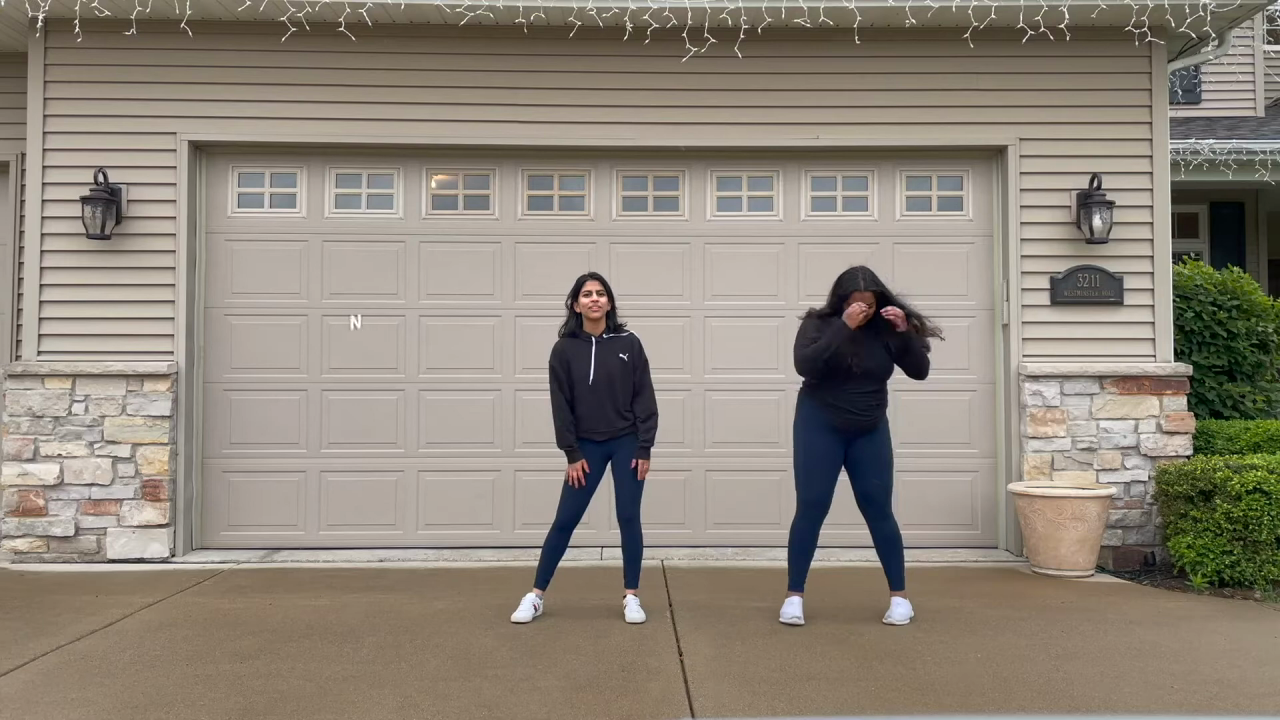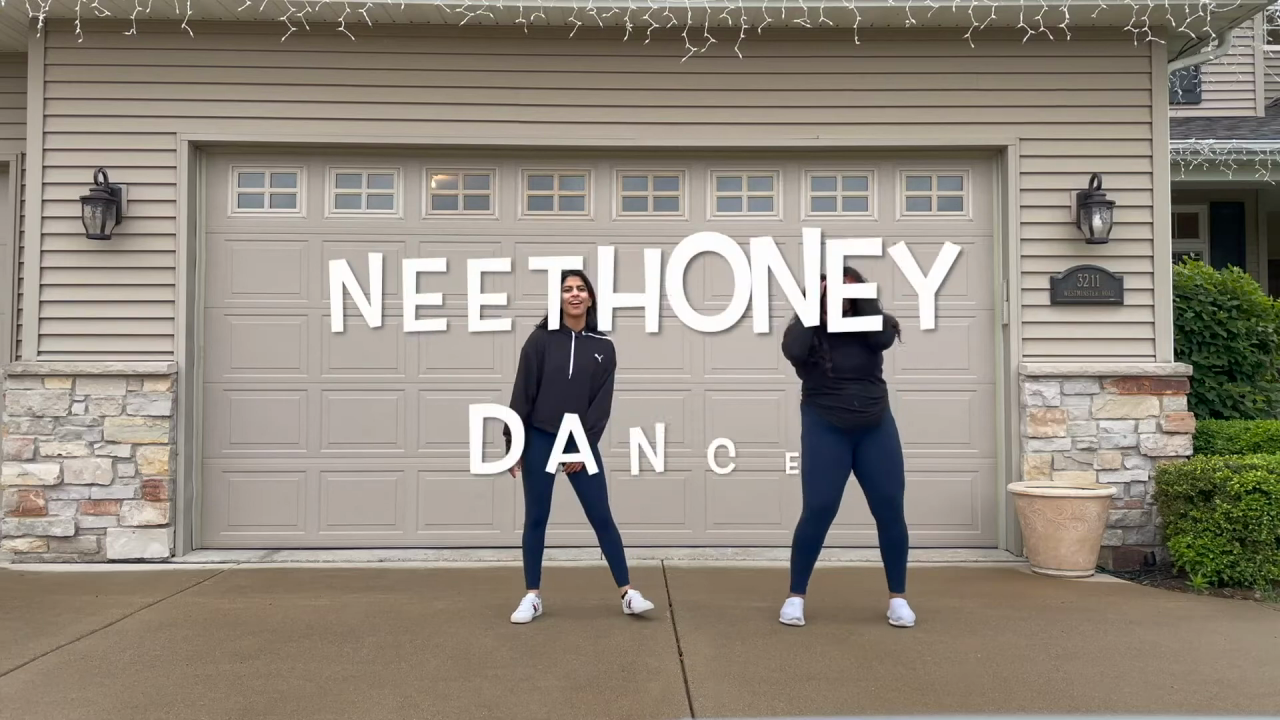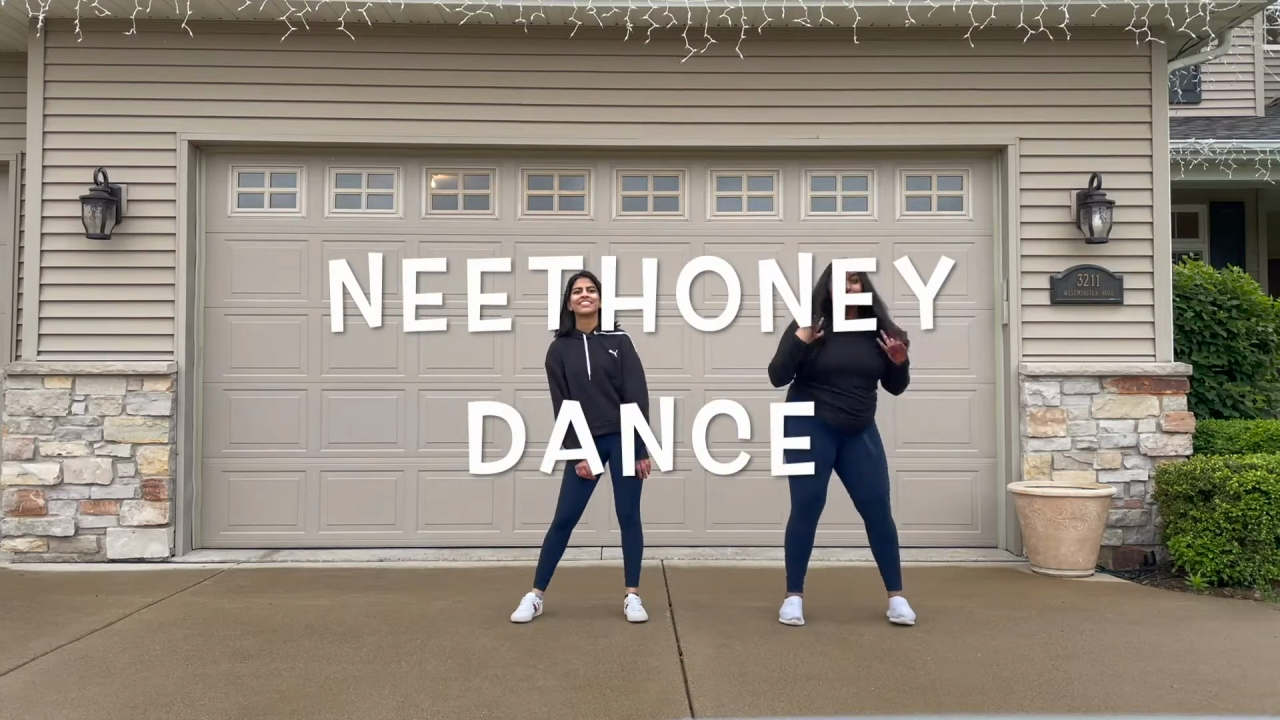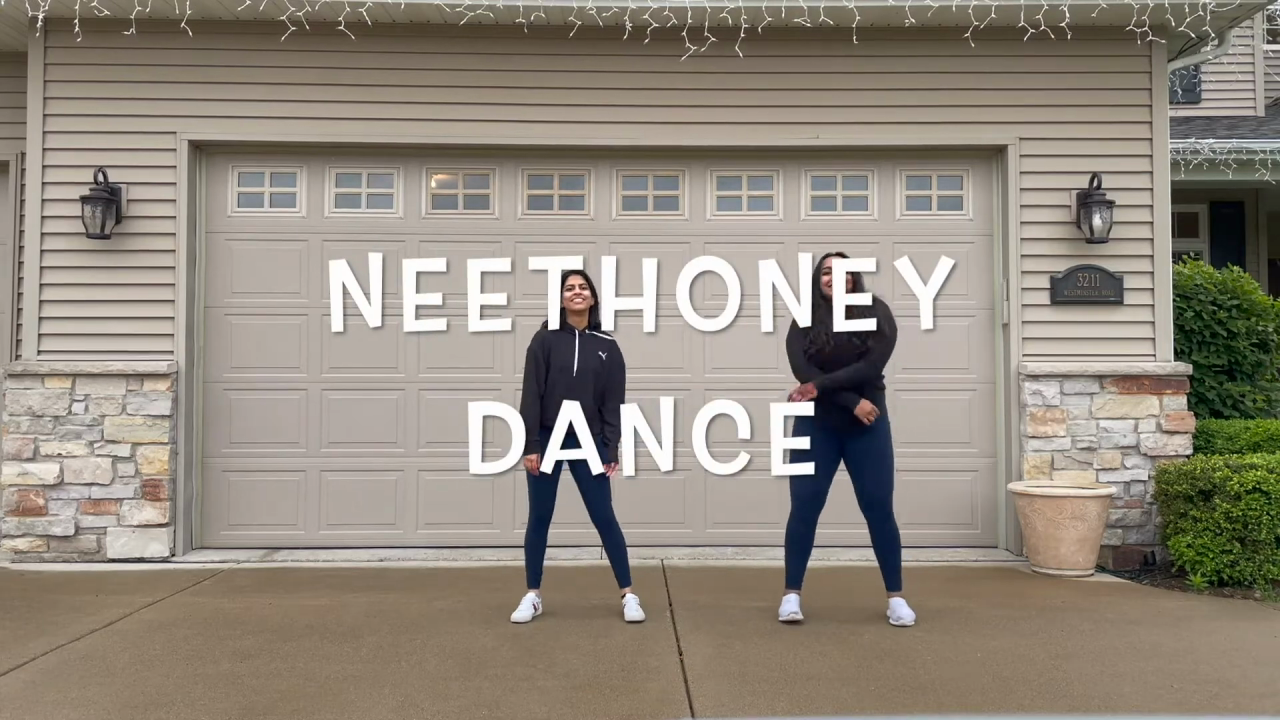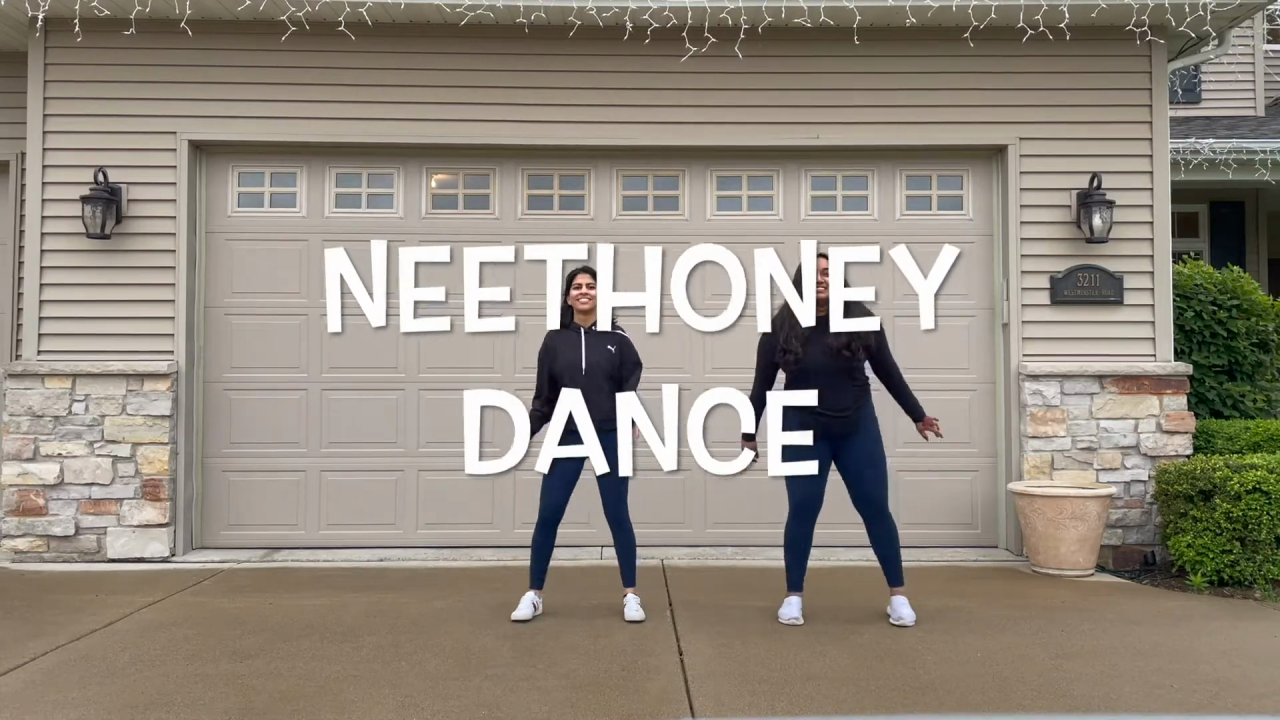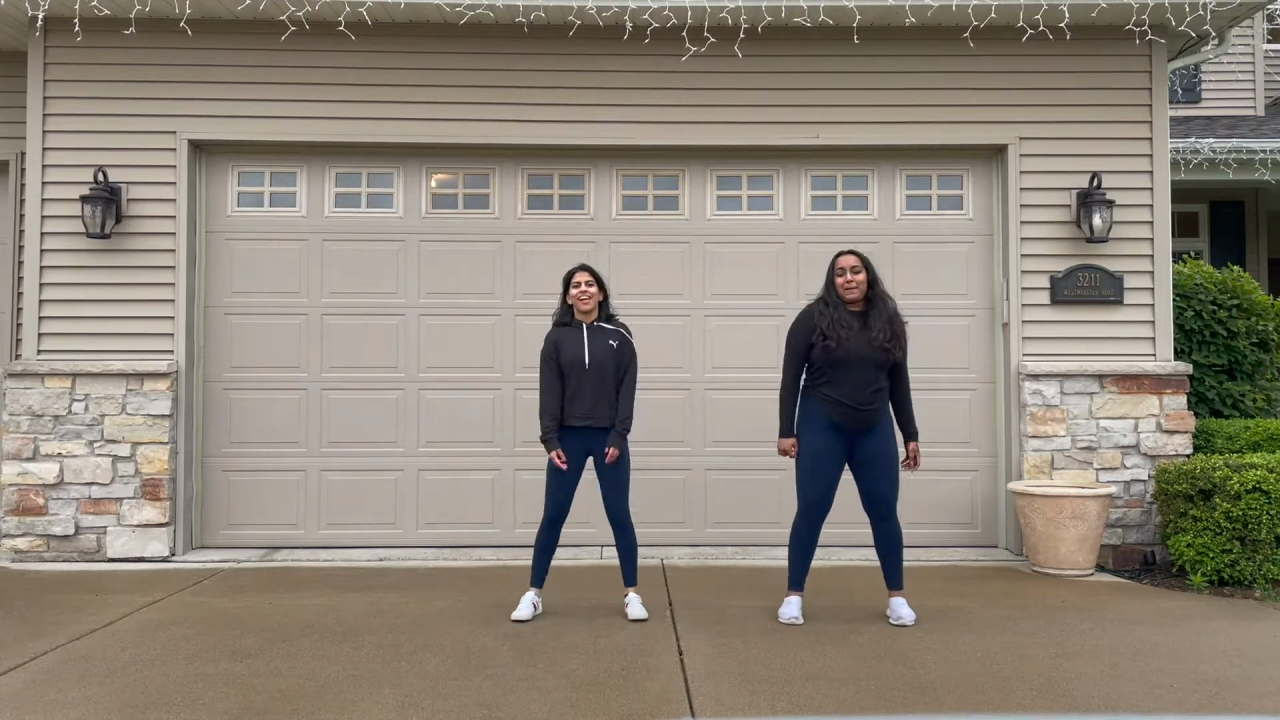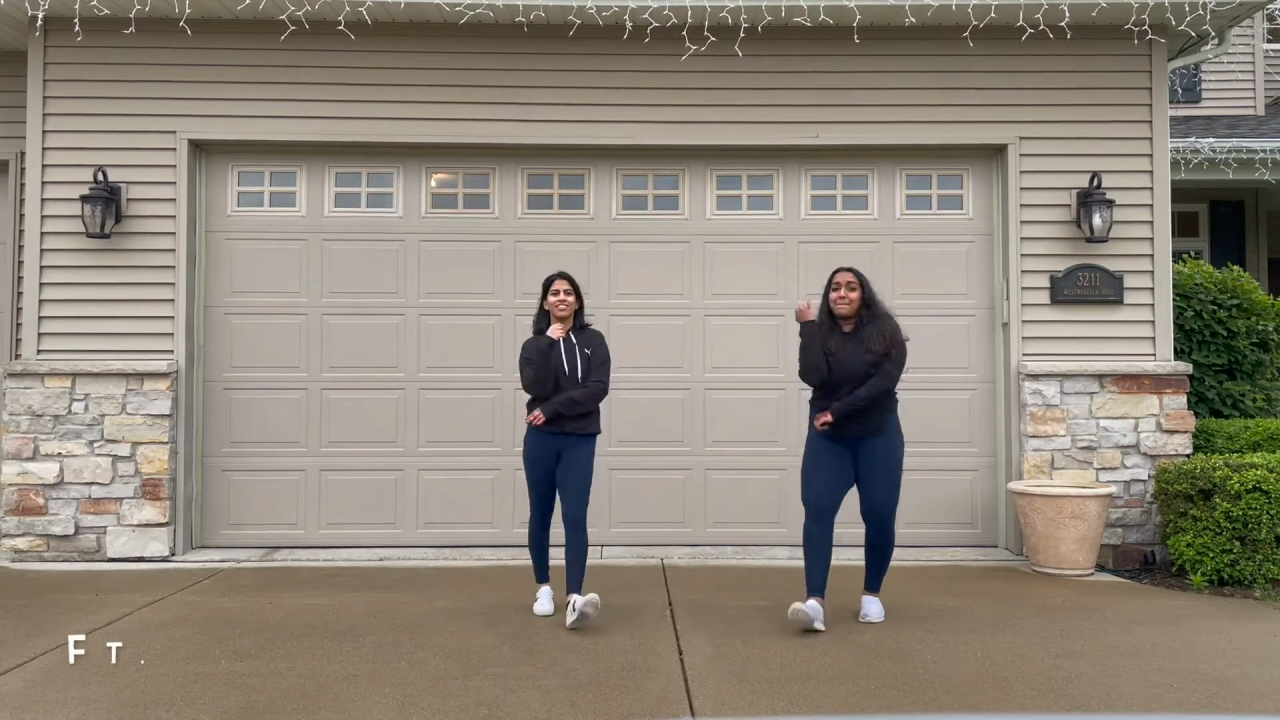
dt=0.7s
person 1, frame 1
left shoulder: (887, 329)
right shoulder: (819, 324)
left elbow: (919, 371)
right elbow: (805, 366)
left wrist: (904, 332)
right wrist: (843, 329)
left hip: (869, 431)
right hip: (819, 426)
left knee: (878, 509)
right knee: (811, 508)
left ankle: (899, 597)
right ankle: (794, 596)
person 1, frame 2
left shoulder: (864, 326)
right shoulder: (805, 332)
left elbow: (885, 338)
right elbow: (794, 352)
left wrist: (860, 295)
left hip: (876, 429)
right hip: (825, 431)
left knee: (890, 511)
right knee: (818, 511)
left ankle: (898, 598)
right ankle: (795, 596)
person 1, frame 3
left shoulder: (877, 331)
right shoulder: (809, 327)
left elbow: (895, 387)
right elbow: (777, 377)
left wrist: (900, 361)
right wrist: (798, 342)
left hip: (860, 432)
right hip: (810, 428)
left knee: (878, 509)
right knee: (806, 510)
left ankle: (896, 596)
right ankle: (793, 596)
person 1, frame 4
left shoulder: (876, 315)
right shoulder: (804, 321)
left elbow: (871, 366)
right elbow: (803, 371)
left wrist: (819, 387)
right wrist: (852, 402)
left hip: (867, 427)
right hip: (816, 425)
left knee: (879, 510)
right knee: (805, 508)
left ankle: (895, 597)
right ankle: (791, 594)
person 1, frame 5
left shoulder: (861, 322)
right shoulder: (781, 328)
left elbow: (888, 372)
right elbow: (762, 383)
left wrist: (918, 415)
right wrist: (749, 434)
left hip: (857, 428)
right hip: (804, 431)
left knee: (875, 507)
right knee: (803, 510)
left ankle: (897, 595)
right ankle: (793, 596)
person 1, frame 6
left shoulder: (889, 322)
right shoulder: (814, 318)
left elbow: (899, 383)
right elbow: (791, 377)
left wrist: (910, 436)
right wrist: (787, 432)
left hip: (874, 429)
right hip: (822, 426)
left knee: (883, 510)
right knee: (812, 509)
left ankle: (896, 597)
right ankle: (794, 596)
person 1, frame 7
left shoulder: (884, 332)
right shoulder: (819, 333)
left elbow: (886, 381)
right elbow: (814, 378)
left wrist: (837, 410)
right wrist: (806, 327)
left hip: (879, 437)
right hip: (828, 439)
left knee: (879, 516)
right knee: (817, 510)
left ankle: (871, 595)
right ankle: (815, 602)
person 2, frame 1
left shoulder: (628, 343)
right shoulder: (565, 349)
left elbow: (644, 398)
right elbow: (561, 405)
left wrist: (644, 448)
right wrist: (572, 454)
left hip: (627, 443)
right hip: (587, 446)
left knee: (629, 519)
right knee: (565, 520)
left ankle: (631, 597)
right ankle: (536, 595)
person 2, frame 2
left shoulder: (603, 346)
right shoulder: (541, 340)
left elbow: (601, 401)
right elbow: (521, 393)
left wrist: (585, 447)
right wrist: (513, 444)
left hip: (581, 442)
right hip: (539, 441)
left knee: (601, 518)
right knee: (536, 519)
left ankle: (628, 592)
right ankle: (532, 596)
person 2, frame 3
left shoulder: (619, 341)
right shoulder: (559, 349)
left elbow: (637, 395)
right elbow: (562, 405)
left wrist: (643, 448)
right wrist: (576, 453)
left hip: (623, 441)
right hip: (586, 444)
left knee: (629, 518)
right knee: (564, 520)
left ankle: (631, 595)
right ankle: (535, 595)
person 2, frame 4
left shoulder: (607, 346)
right shoulder: (545, 340)
left elbow: (613, 401)
right elbow: (532, 394)
left wrist: (611, 450)
right wrist: (531, 444)
left hip: (587, 442)
right hip: (547, 440)
left knee: (604, 518)
right knee: (539, 519)
left ankle: (628, 595)
right ankle: (532, 596)
person 2, frame 5
left shoulder: (617, 339)
right shoulder: (555, 341)
left elbow: (631, 382)
right elbow: (545, 393)
right wrist: (528, 428)
left hip: (609, 440)
right hip: (566, 440)
left knee: (618, 518)
right knee: (547, 516)
left ankle: (630, 595)
right ankle: (534, 595)
person 2, frame 6
left shoulder: (619, 335)
right shoulder: (557, 338)
left elbow: (627, 389)
right elbow: (550, 393)
left wrist: (618, 437)
right wrist: (550, 441)
left hip: (610, 439)
right hip: (568, 437)
left knee: (619, 516)
right knee: (553, 517)
left ankle: (631, 595)
right ankle: (534, 594)
person 2, frame 7
left shoulder: (593, 340)
right shoulder: (535, 344)
left elbow: (597, 389)
right elbow: (534, 386)
left wrist: (552, 408)
right wrist: (547, 342)
left hip: (580, 441)
right hip: (541, 441)
left knee: (575, 516)
right knee: (541, 515)
left ankle: (575, 599)
right ankle: (544, 588)
